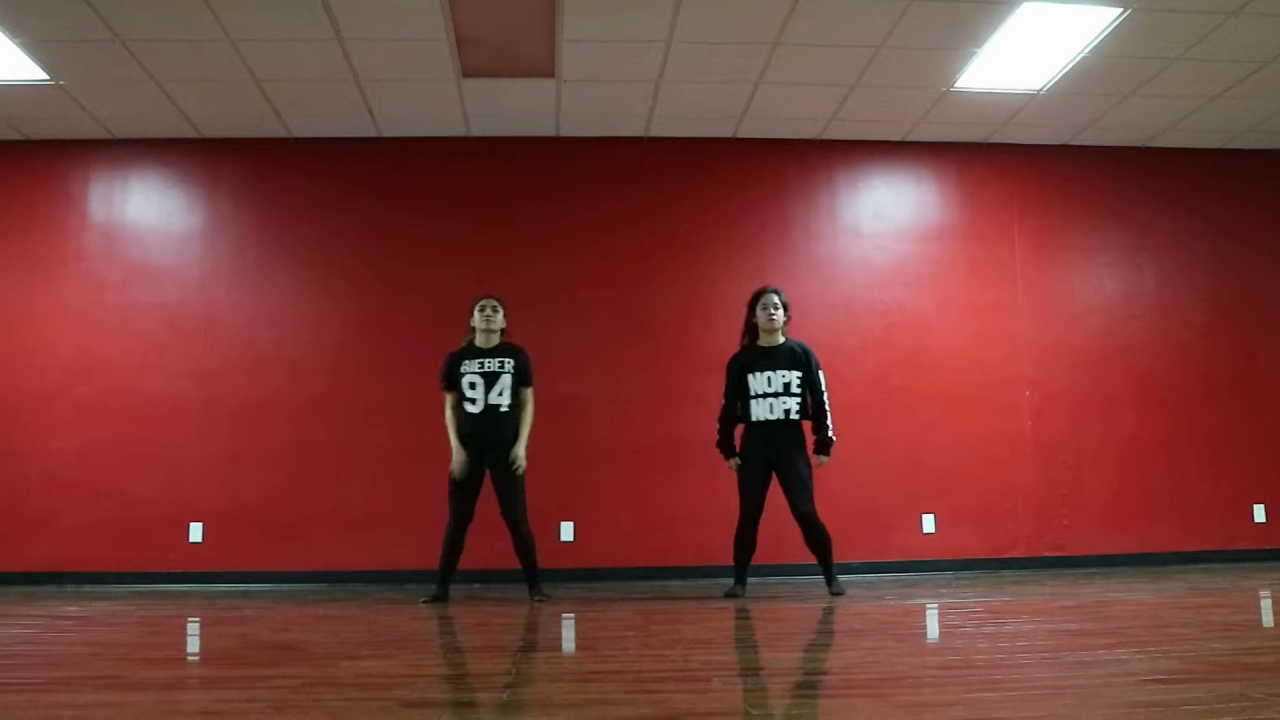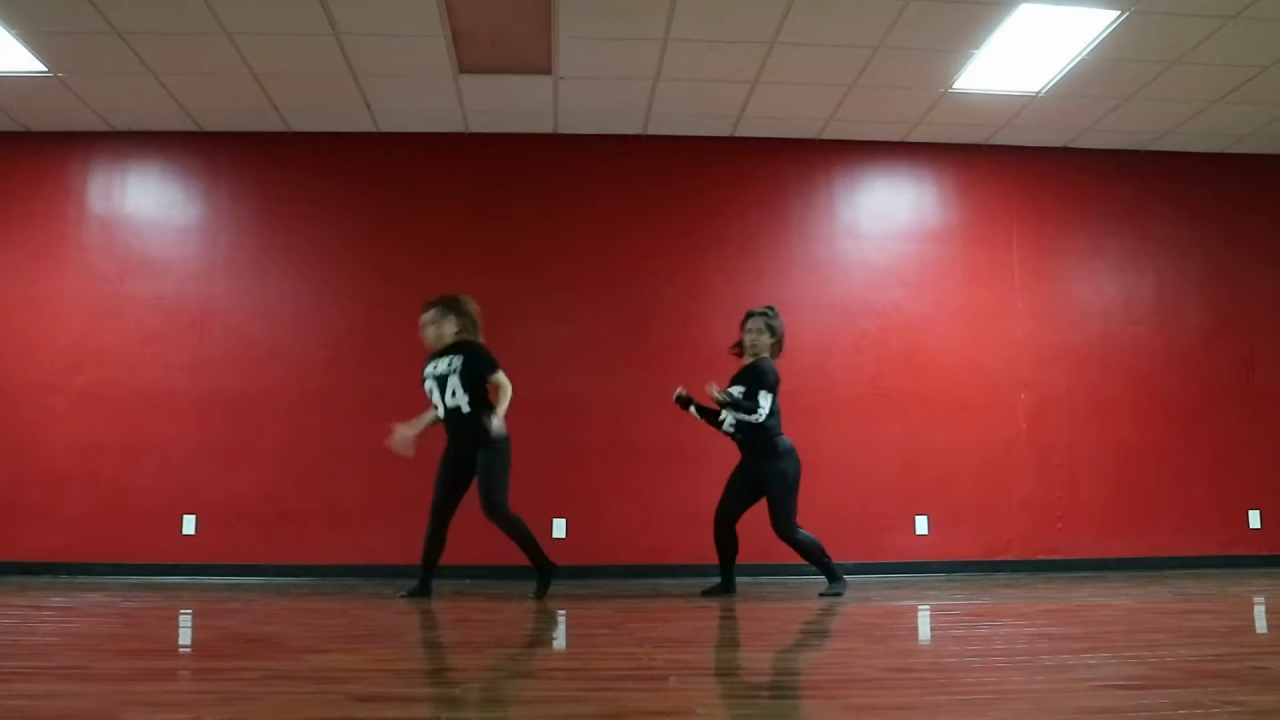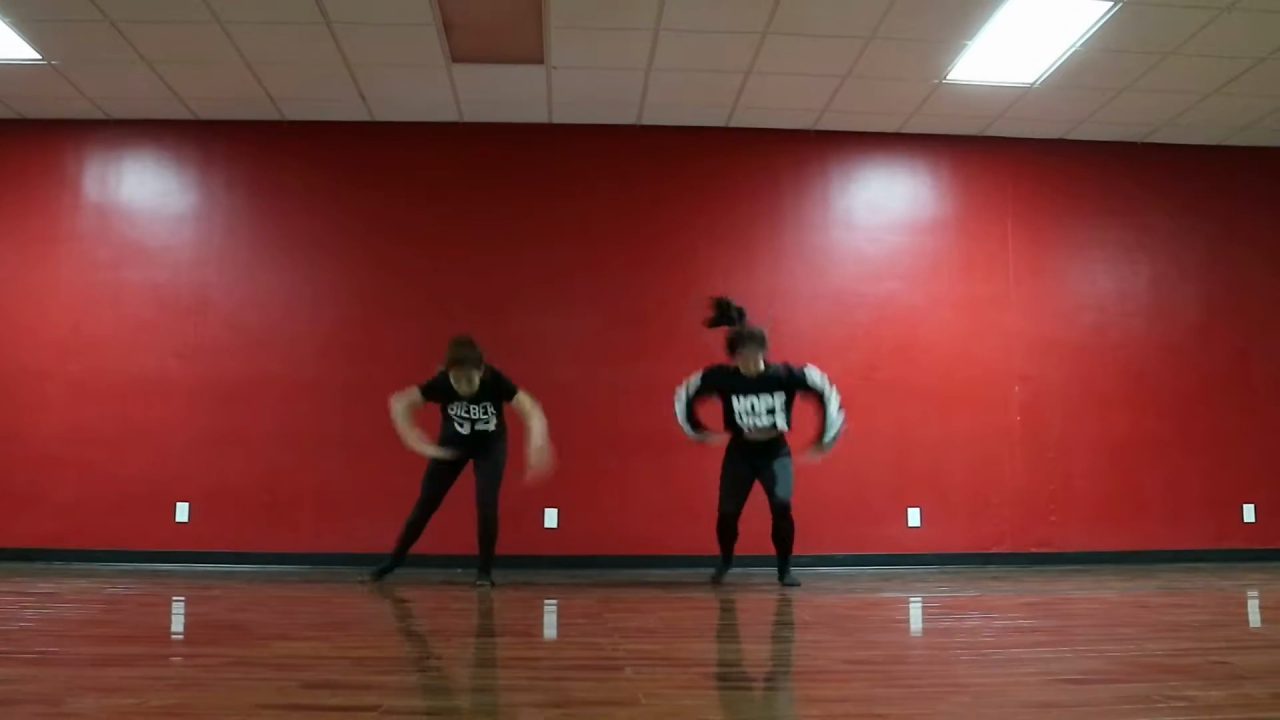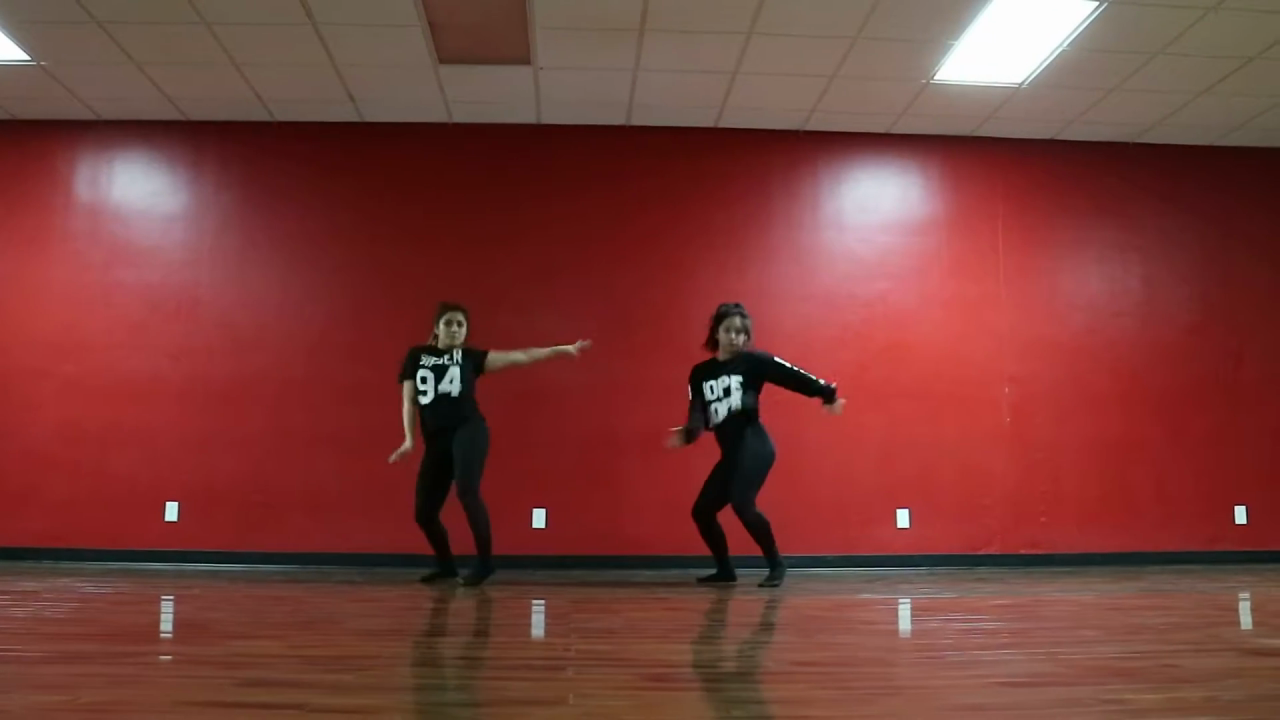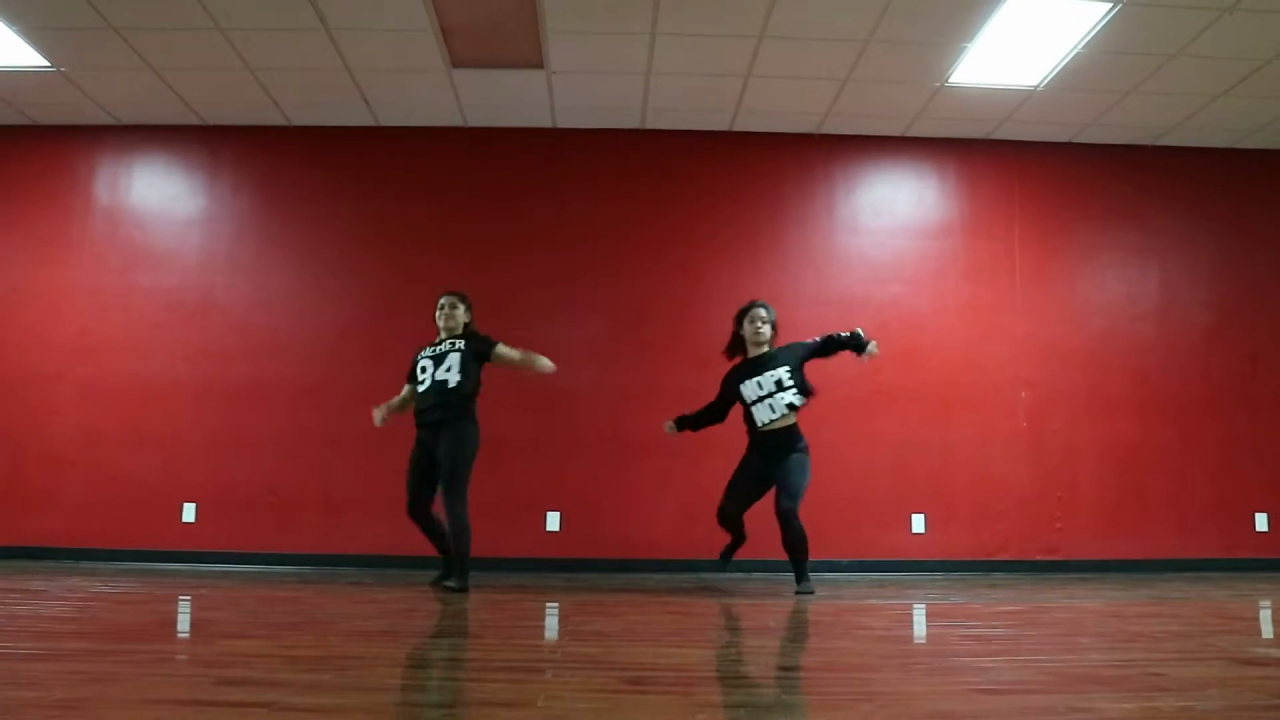
dt=1s
person 1, frame 1
left shoulder: (802, 353)
right shoulder: (741, 360)
left elbow: (820, 398)
right elbow: (729, 407)
left wrist: (824, 443)
right wrist: (727, 448)
left hip: (791, 441)
right hip: (754, 444)
left knee: (805, 512)
right knee: (749, 514)
left ankle: (831, 577)
right ankle: (739, 580)
person 1, frame 2
left shoulder: (762, 371)
right shoulder: (744, 375)
left elbow: (757, 413)
right elbow: (722, 420)
left wrist: (726, 401)
right wrist: (687, 402)
left hip: (776, 459)
right hip: (751, 461)
left knee: (785, 528)
right knee: (723, 518)
left ankle: (835, 577)
right ankle: (727, 581)
person 1, frame 3
left shoulder: (784, 375)
right shoulder: (722, 375)
left elbow: (826, 392)
right elbow: (684, 396)
left wrist: (824, 440)
right wrist: (698, 431)
left hip: (775, 453)
right hip: (739, 454)
left knee: (782, 504)
right knee: (728, 512)
left ankle: (785, 569)
right ankle: (725, 562)
person 1, frame 4
left shoulder: (751, 361)
right shoulder: (700, 373)
left elbow: (790, 375)
right elbow: (699, 414)
left wrist: (826, 393)
right wrist: (686, 433)
left hip: (750, 442)
right hip: (730, 451)
left knee: (741, 504)
right knee: (701, 512)
left ankle: (776, 566)
right ankle: (724, 569)
person 1, frame 5
left shoulder: (789, 353)
right shoulder: (735, 376)
left elbow: (825, 344)
right elbow: (716, 411)
left wrist: (857, 341)
right wrist: (682, 424)
left hip: (791, 447)
right hip: (758, 451)
left knee: (786, 510)
right knee: (727, 512)
left ankle: (803, 577)
right ankle: (738, 539)
person 2, frame 1
left shoulder: (516, 355)
right shoulder: (457, 359)
left elbow: (527, 403)
right elbow: (450, 406)
left wrist: (522, 444)
right wrist: (455, 446)
left hip: (505, 447)
right hip: (468, 448)
left knee: (516, 518)
right knee: (458, 518)
left ankle: (534, 584)
right ankle: (442, 587)
person 2, frame 2
left shoulder: (471, 352)
right shoulder: (432, 363)
left elbow: (504, 385)
left wrist: (498, 416)
right wrist: (414, 429)
left hip: (489, 443)
right hip: (457, 446)
left knee: (496, 509)
right knee: (439, 512)
left ankle: (545, 568)
right ankle: (424, 581)
person 2, frame 3
left shoulder: (495, 381)
right shoulder: (440, 382)
left elbow: (531, 410)
right elbow: (399, 404)
left wrist: (536, 446)
right wrist: (419, 442)
left hip: (490, 444)
right hip: (449, 445)
left knee: (486, 502)
right knee: (426, 504)
left ankle: (485, 570)
right ankle: (395, 559)
person 2, frame 4
left shoulder: (470, 356)
right shoulder: (416, 356)
left elbow: (520, 357)
right elbow: (408, 401)
left wrist: (562, 349)
right wrist: (409, 440)
left hip: (468, 431)
right hip: (436, 443)
left knee: (467, 491)
right knee: (424, 512)
left ankle: (483, 563)
right ankle: (446, 565)
person 2, frame 5
left shoulder: (473, 341)
right shoulder: (422, 352)
left elbow: (516, 356)
right elbow: (406, 397)
left wrist: (537, 360)
right wrist: (385, 409)
left hip: (458, 429)
right hip: (426, 433)
left knee: (453, 499)
right knee: (416, 507)
left ankle: (460, 574)
right ankle: (451, 564)
